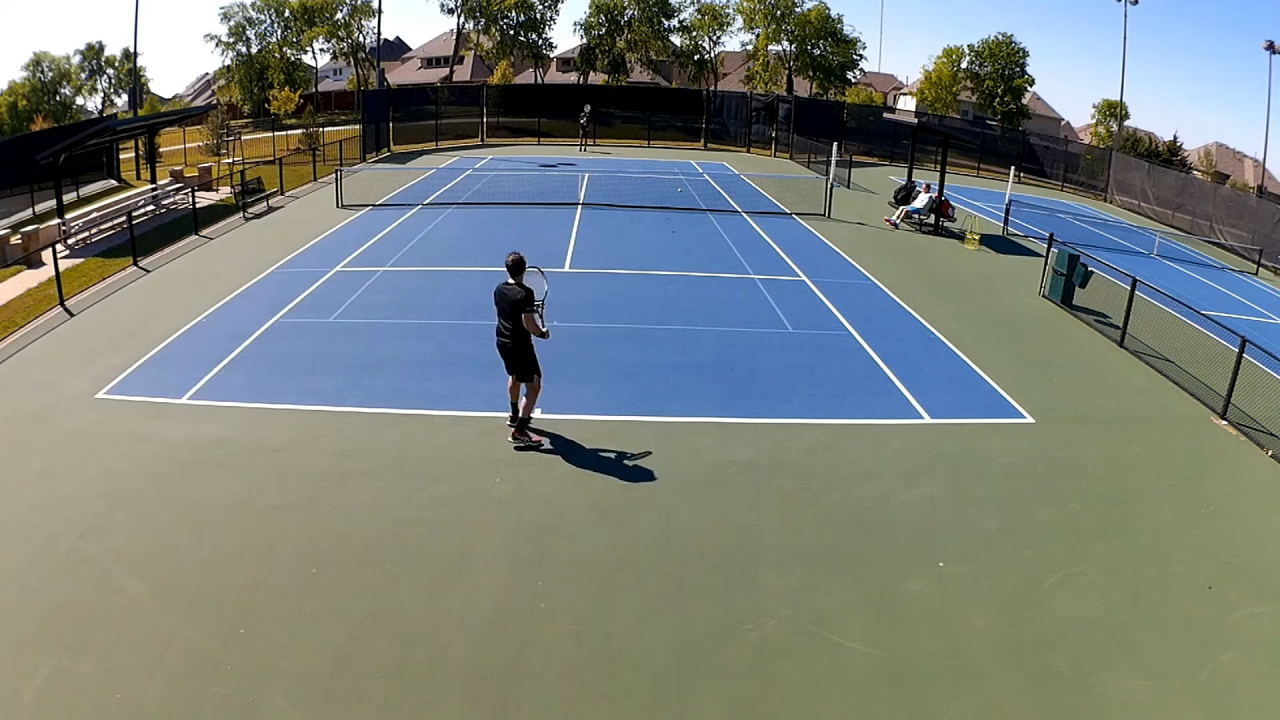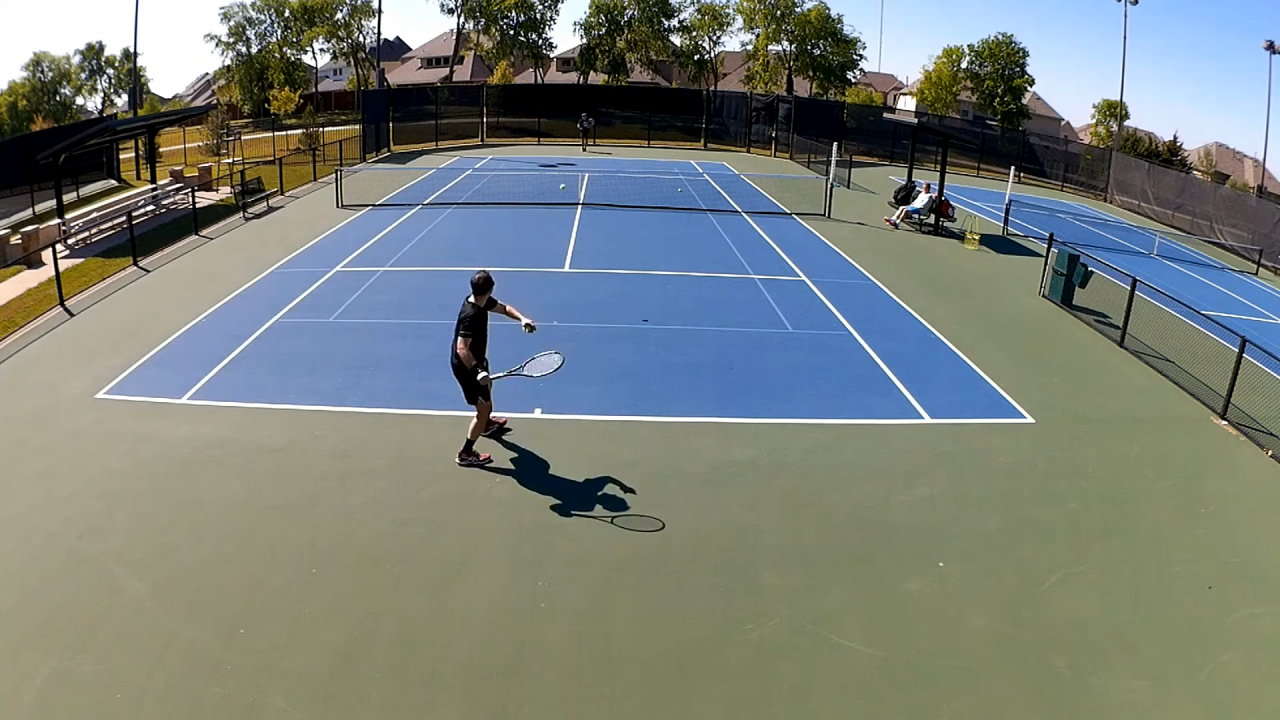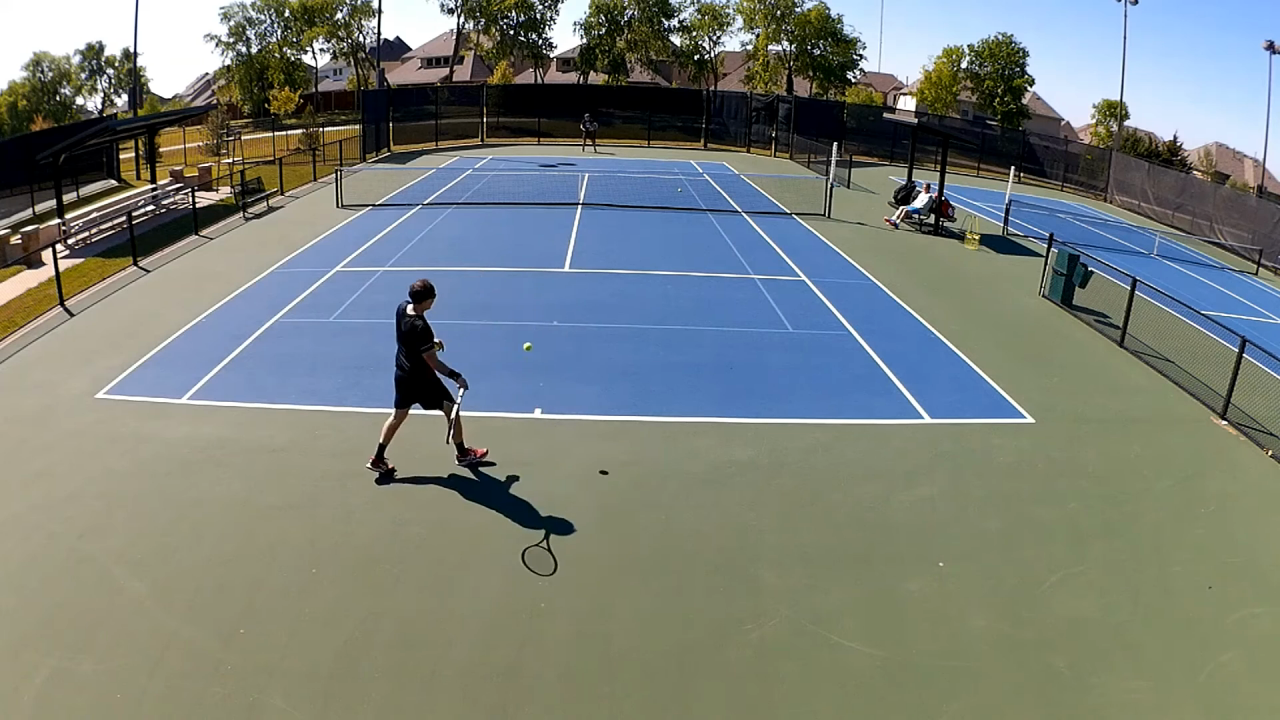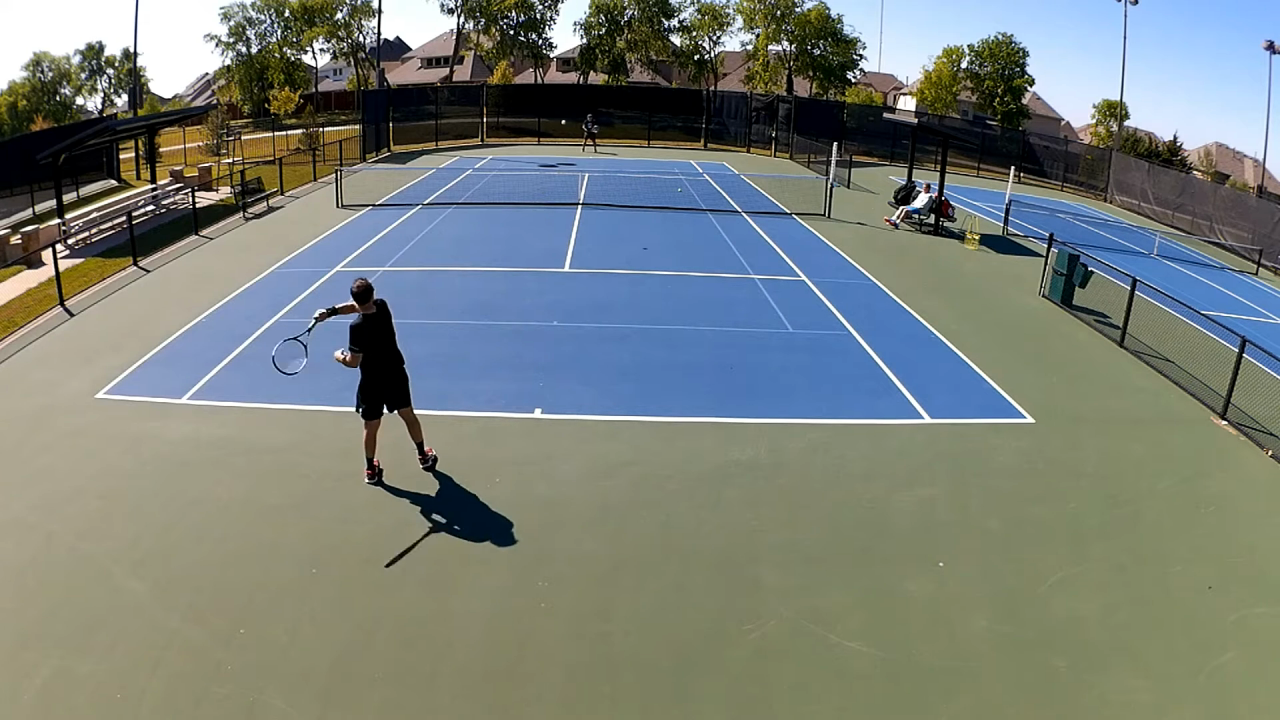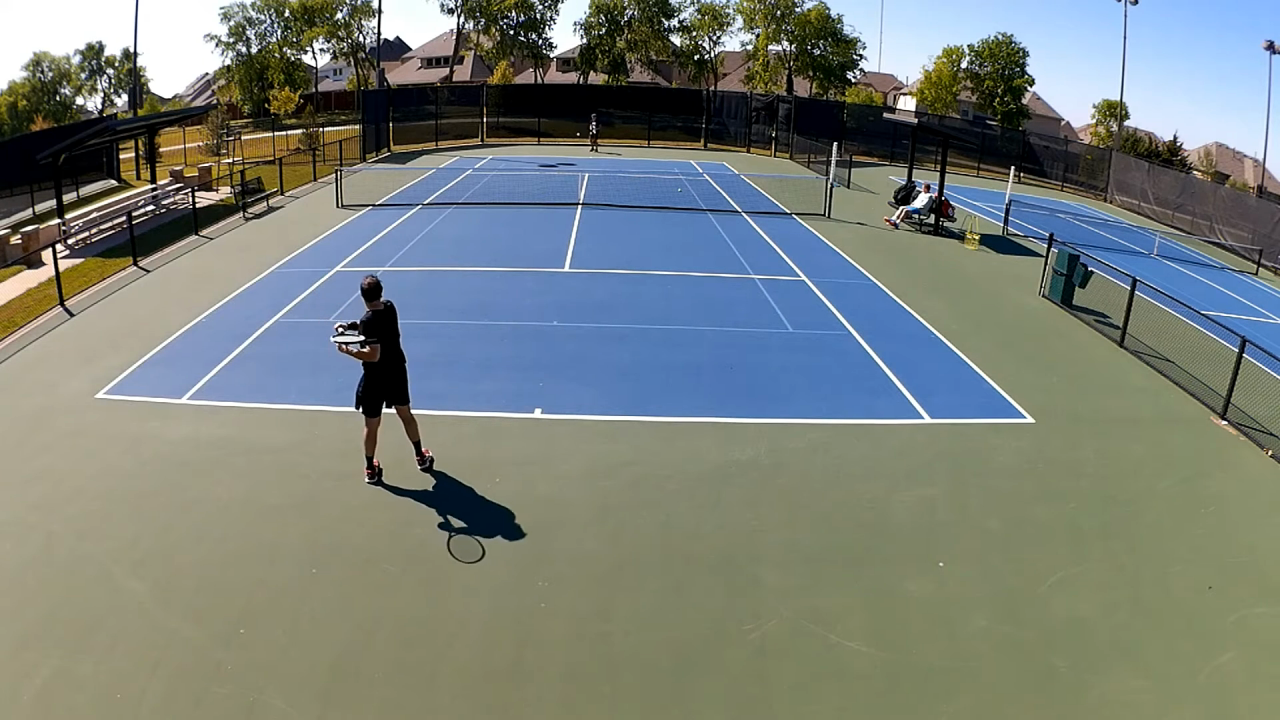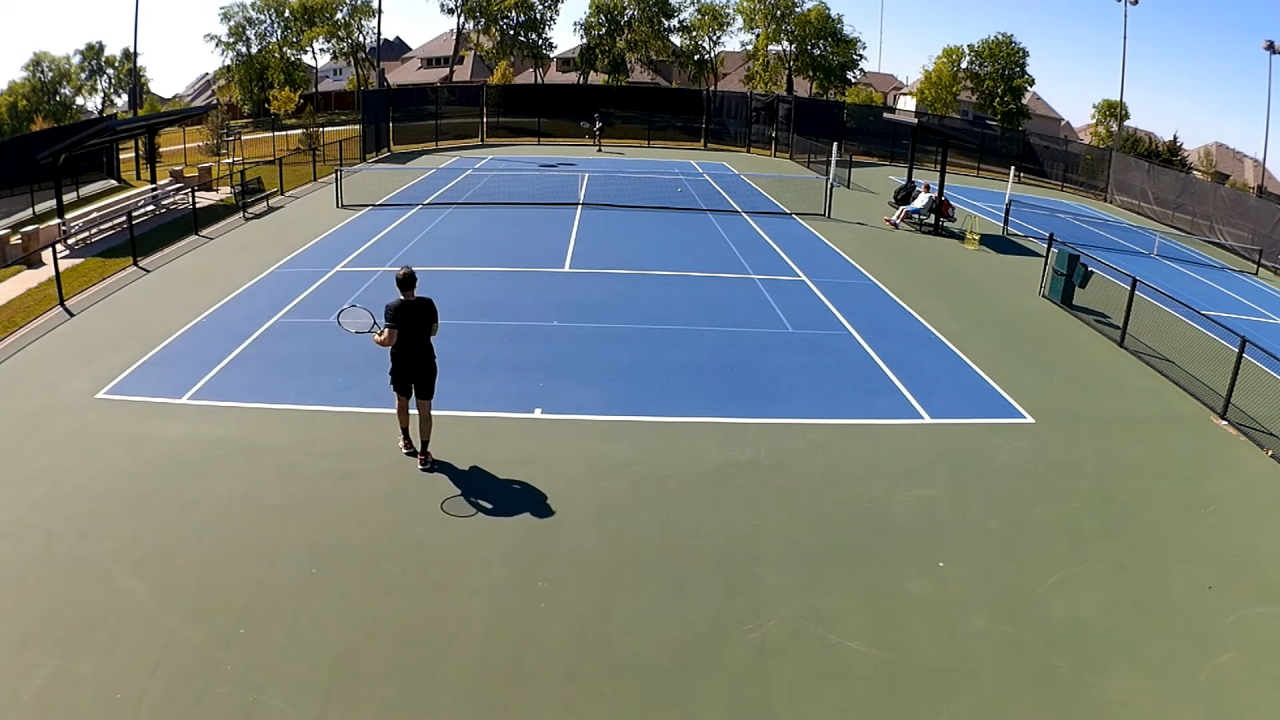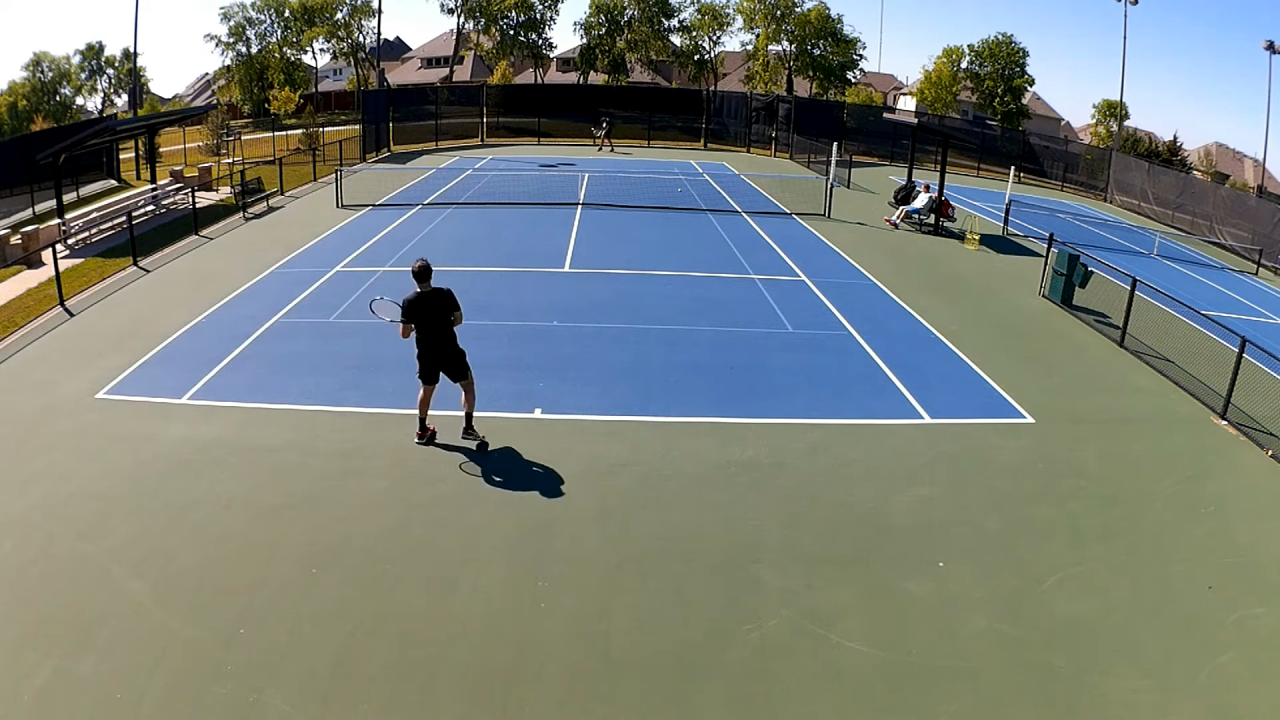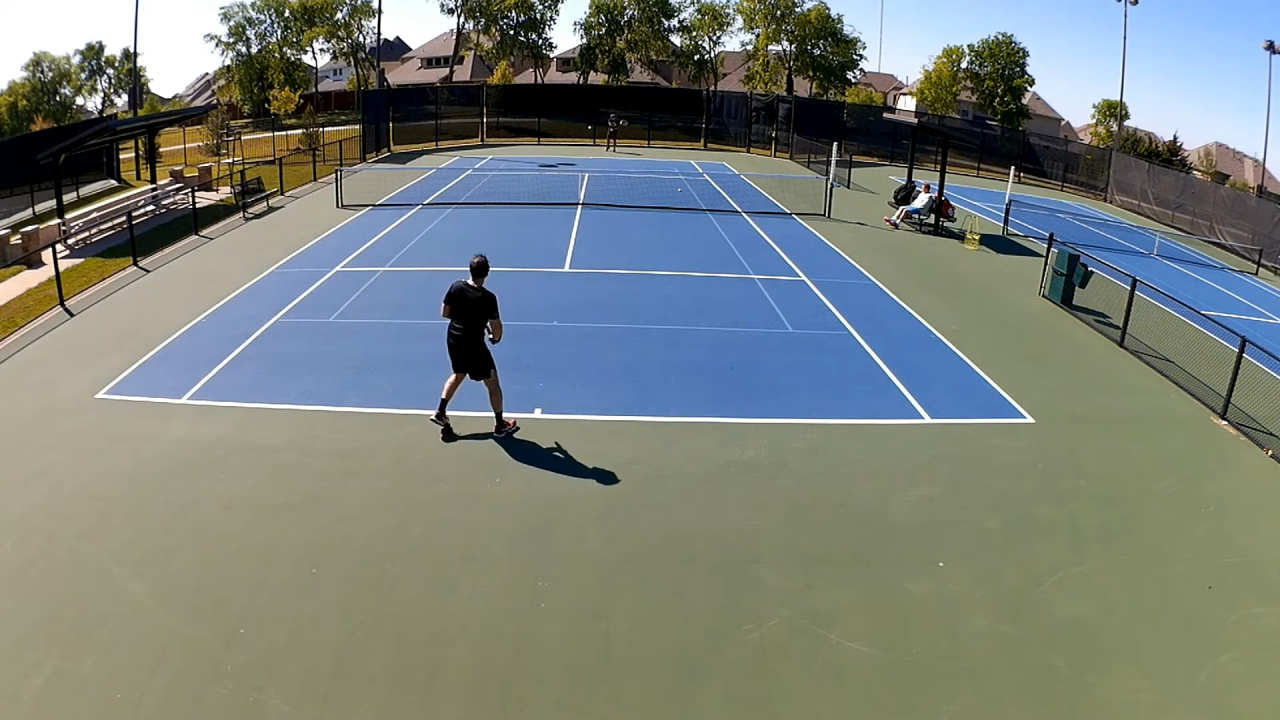
dt=0.5s
person 1, frame 1
left shoulder: (499, 289)
right shoulder: (525, 293)
right elbow: (529, 325)
right wrist: (542, 333)
left hip: (502, 342)
right hip: (520, 346)
left knee: (514, 377)
right knee: (533, 387)
left ankle: (515, 415)
right ankle: (520, 431)
person 1, frame 2
left shoulder: (482, 302)
right shoulder: (471, 316)
left elbow: (503, 308)
right elbow: (462, 349)
left wrist: (523, 319)
right wrist: (478, 370)
left hip: (473, 363)
right hip: (467, 367)
left knee: (481, 392)
right knee: (484, 407)
left ankle: (487, 424)
right ankle: (466, 453)
person 1, frame 3
left shoulder: (402, 308)
right shoulder: (419, 328)
right elbow: (432, 360)
left wrist: (431, 340)
right wrist: (456, 376)
left hip: (402, 375)
right hip: (421, 378)
left knee: (398, 416)
right knee: (452, 411)
left ankle: (378, 459)
right ankle: (463, 453)
person 1, frame 4
left shoulder: (357, 327)
right shoulder: (382, 305)
left elbow: (353, 362)
right elbow: (356, 307)
left wrist: (340, 356)
right wrist: (330, 311)
left hip: (373, 381)
right hip: (397, 374)
left knee: (371, 427)
right knee: (409, 416)
left ankle: (371, 470)
right ankle: (425, 457)
person 1, frame 5
left shoulder: (368, 321)
right shoulder: (389, 307)
left elbow: (373, 355)
left wrist: (348, 350)
right wrist: (349, 326)
left hip: (375, 378)
right hip: (398, 372)
left knee: (371, 425)
right knee: (406, 414)
left ankle: (371, 469)
right ankle: (421, 457)
person 1, frame 6
left shoulder: (393, 308)
right shoulder: (428, 304)
left elbow: (389, 340)
left wrist: (377, 338)
left hip: (401, 365)
right hip: (425, 364)
left knee: (402, 401)
right knee: (424, 410)
left ankle: (406, 441)
right ankle: (424, 455)
person 1, frame 7
left shoulder: (409, 302)
right shoulder: (446, 294)
left elbow: (405, 333)
right elbow: (458, 320)
left hip: (426, 354)
right hip: (450, 350)
left knee: (426, 389)
right knee: (468, 385)
left ankle: (422, 431)
right ankle: (468, 428)
person 1, frame 8
left shoulder: (456, 287)
right shoulder: (488, 298)
left elbow: (444, 313)
right elbow: (496, 328)
right wrist: (495, 338)
left hip: (453, 342)
right hip: (474, 346)
left knee: (458, 375)
right knee: (492, 383)
left ankle: (440, 412)
right ankle: (500, 425)
